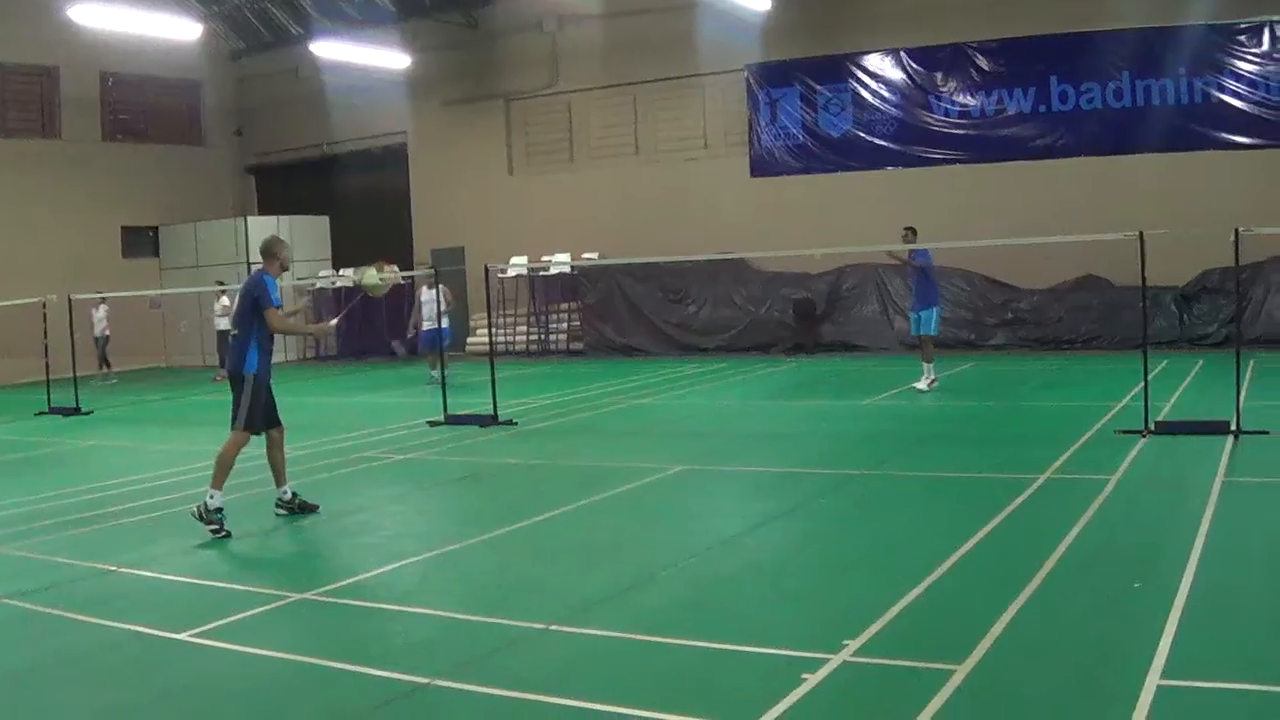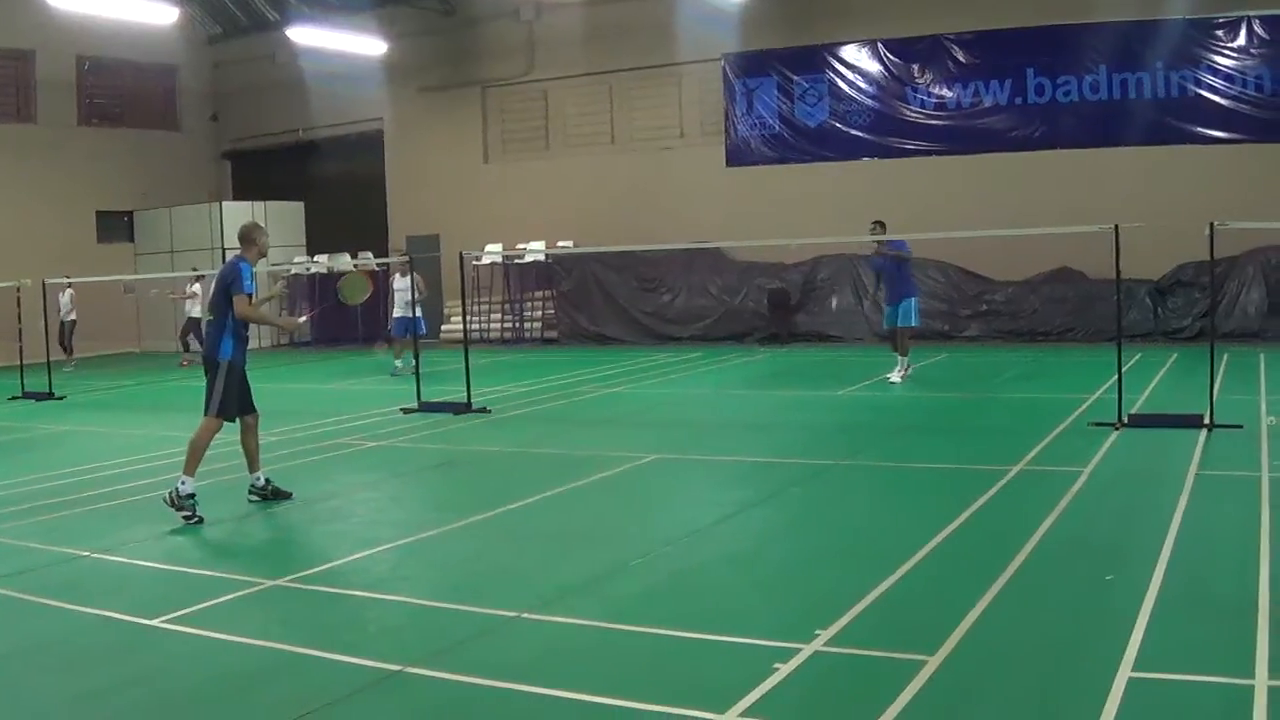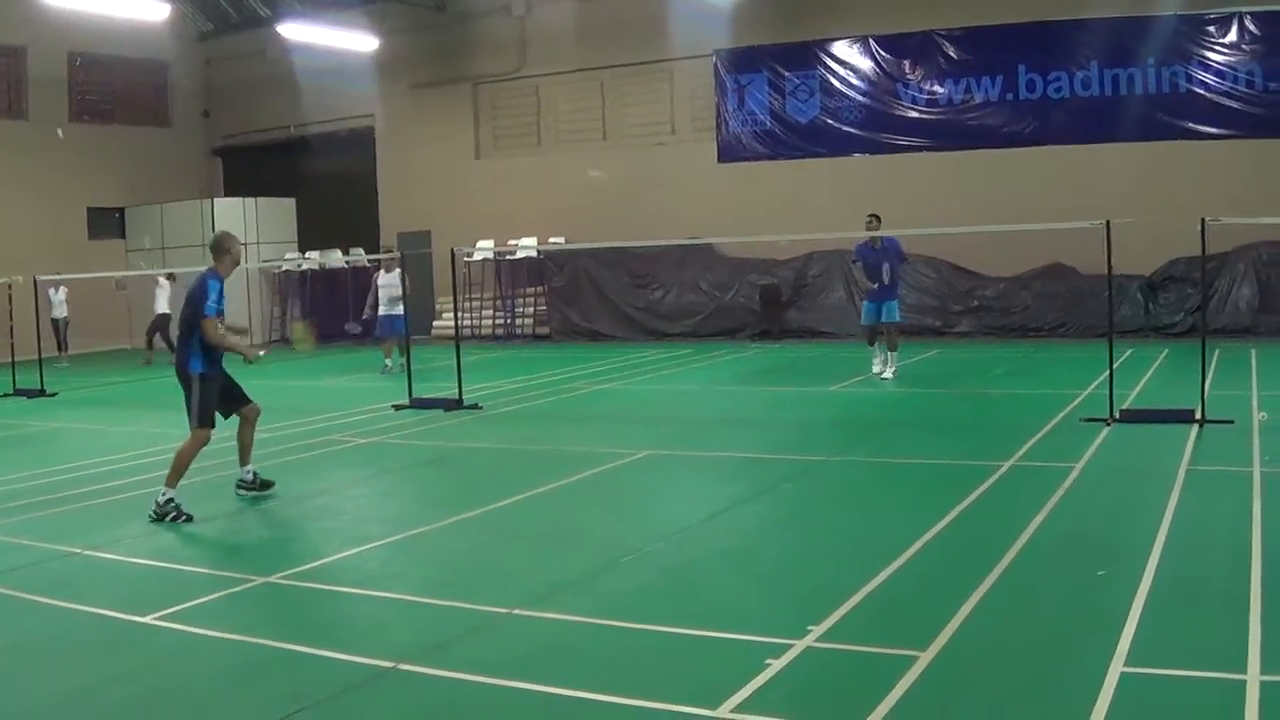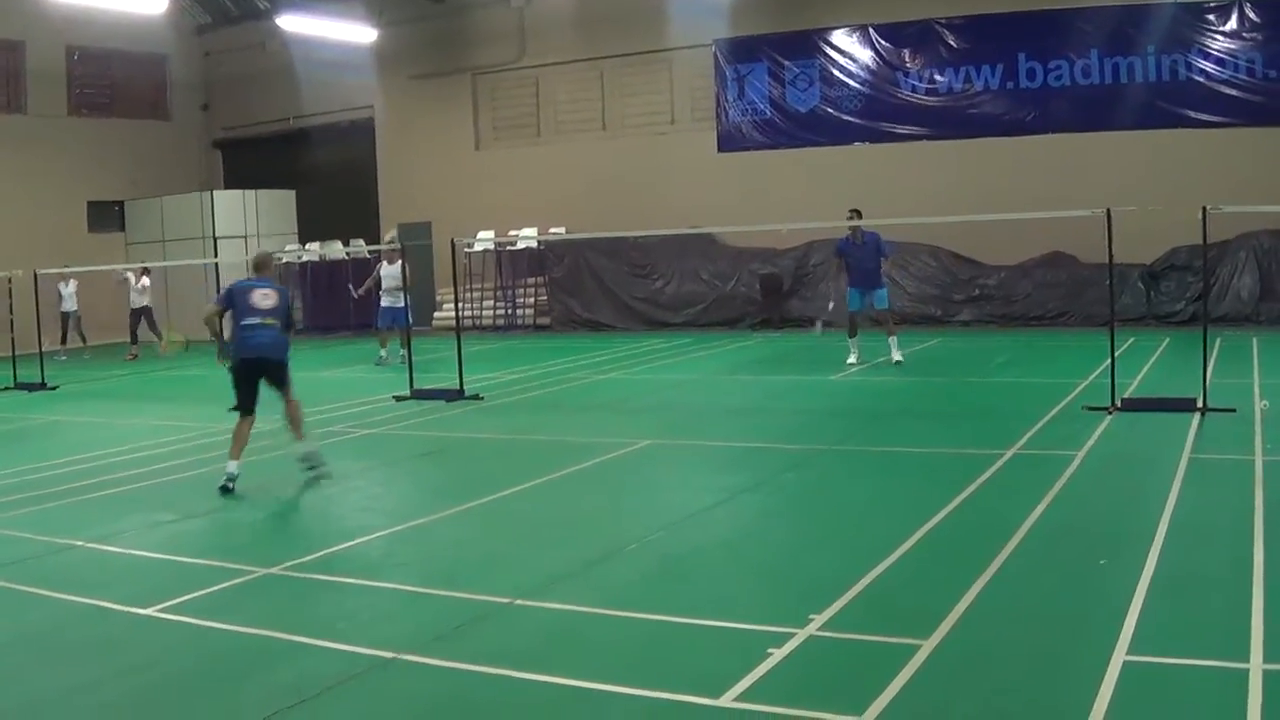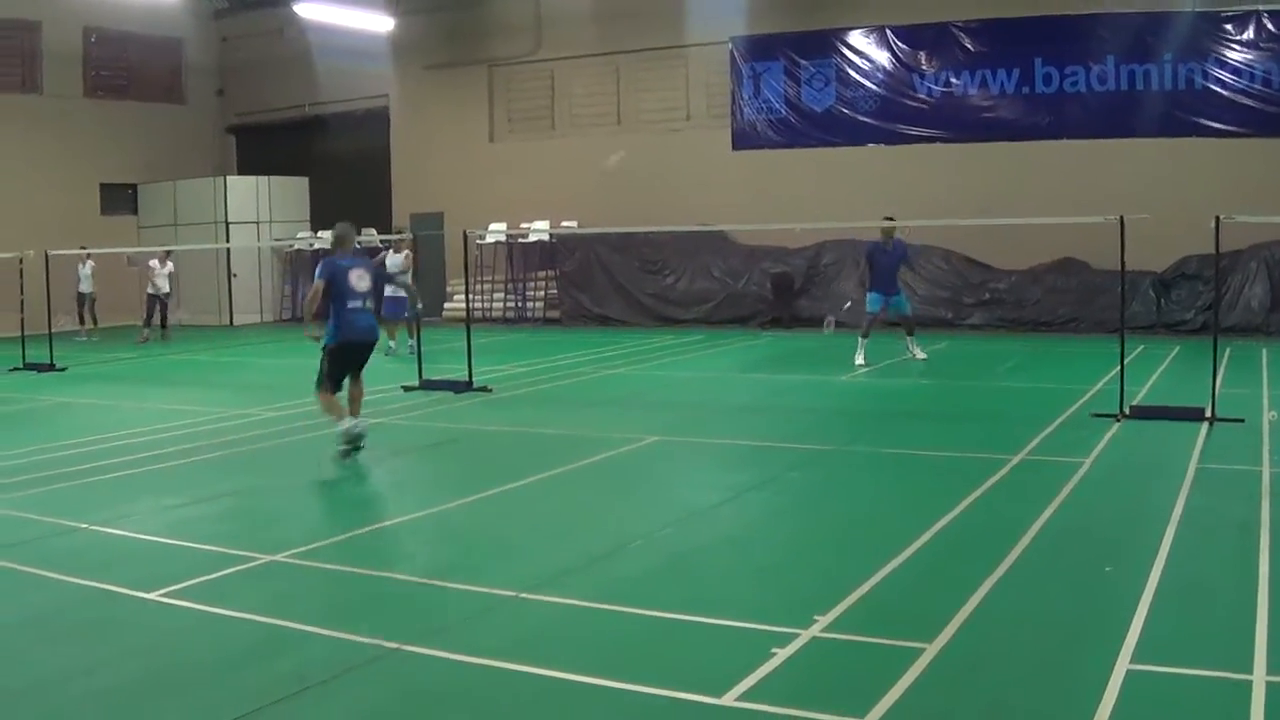
dt=0.5s
person 1, frame 1
left shoulder: (258, 281)
right shoulder: (264, 281)
right elbow: (275, 324)
left wrist: (293, 311)
right wrist: (313, 329)
left hip: (255, 368)
right hip: (249, 369)
left knee: (275, 431)
right knee: (240, 435)
left ankle: (284, 497)
right ankle: (210, 504)
person 1, frame 2
left shoulder: (238, 267)
right shoulder: (241, 267)
right elbow: (242, 311)
left wrist: (269, 297)
right wrist: (280, 321)
left hip: (232, 355)
right hip: (223, 355)
left knee: (250, 419)
right knee: (213, 421)
left ankle: (259, 483)
right ankle: (182, 491)
person 1, frame 3
left shoulder: (213, 282)
right shoulder: (210, 284)
right elbow: (211, 335)
left wrist: (226, 327)
right wrist: (244, 350)
left hip: (210, 367)
right hip: (196, 368)
left knee: (250, 411)
right knee: (201, 435)
left ankle: (246, 477)
right ankle: (164, 500)
person 1, frame 4
left shoulder: (236, 288)
right shoulder: (280, 292)
left elbow: (210, 317)
right elbow: (288, 332)
left wrist: (221, 344)
left hip: (242, 355)
right hip: (275, 352)
left knee: (246, 416)
right knee: (289, 399)
left ankle: (231, 471)
right ankle: (305, 451)
person 1, frame 5
left shoulder: (328, 264)
right shoulder: (368, 266)
left elbow: (315, 291)
right elbow: (405, 285)
left wrist: (309, 323)
right wrist: (413, 300)
left hip: (341, 335)
right hip: (369, 333)
left knee: (325, 391)
right knee: (354, 379)
left ankle: (348, 426)
right ankle: (354, 425)
